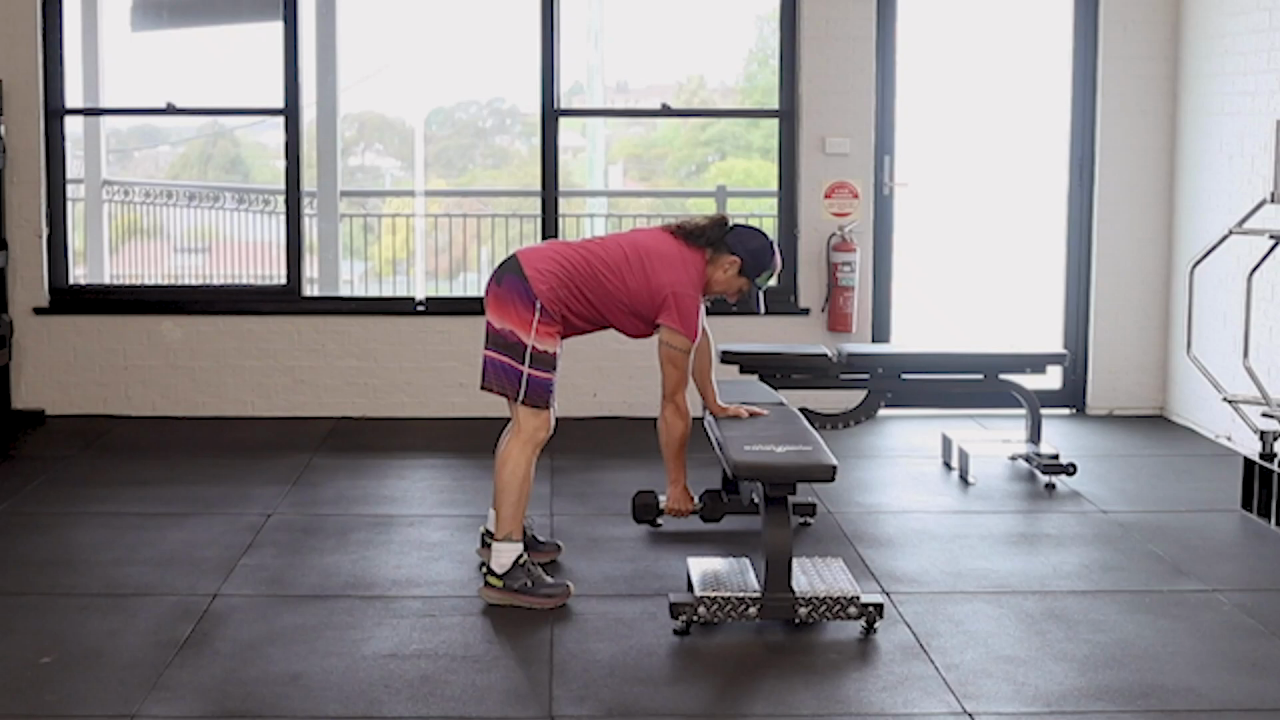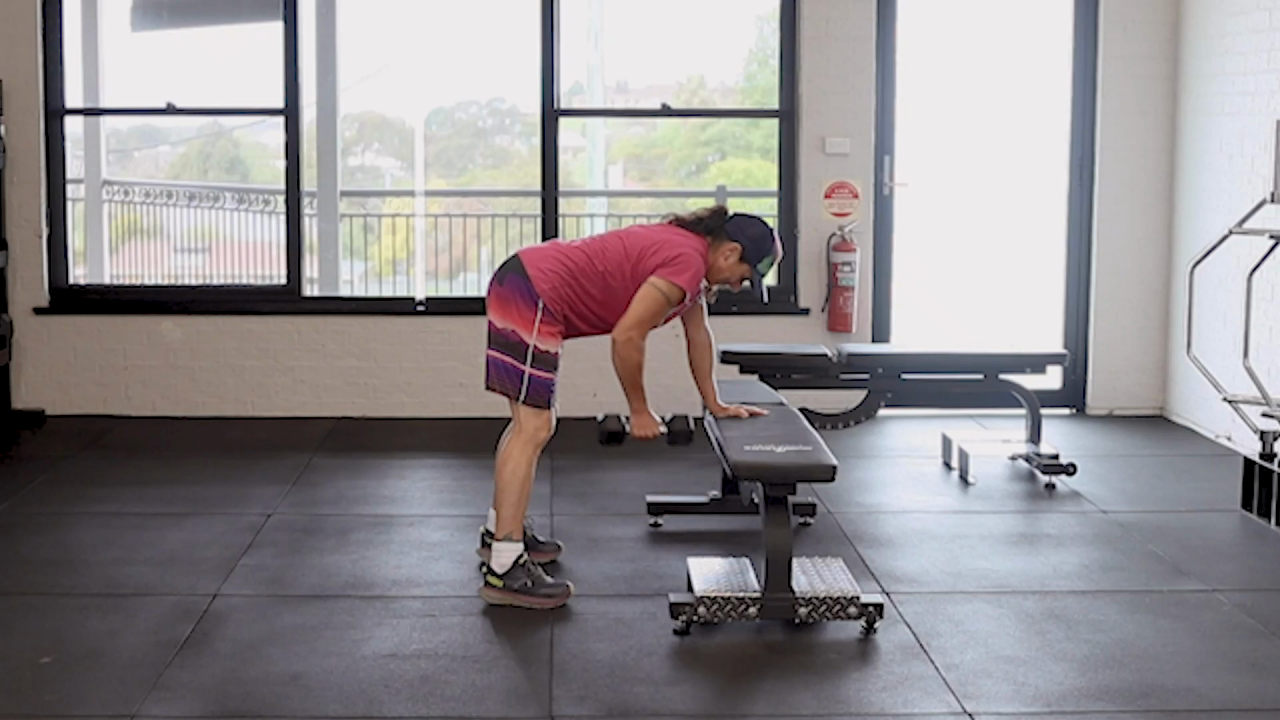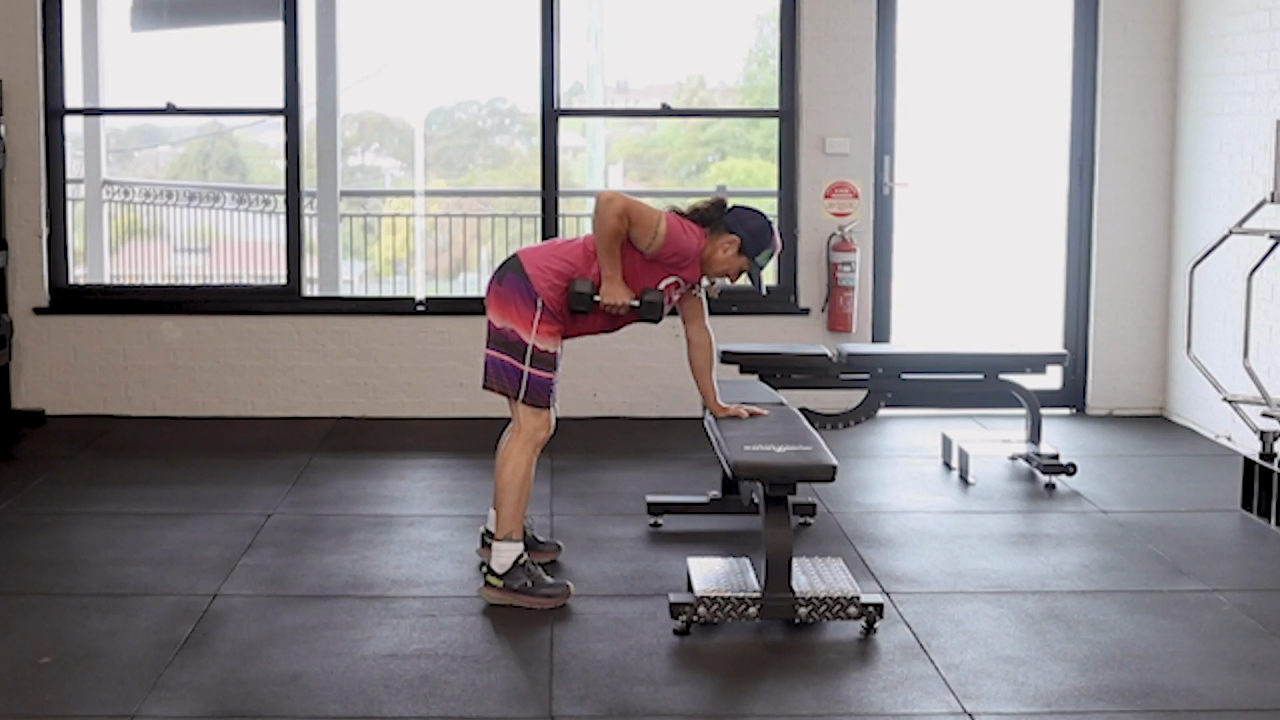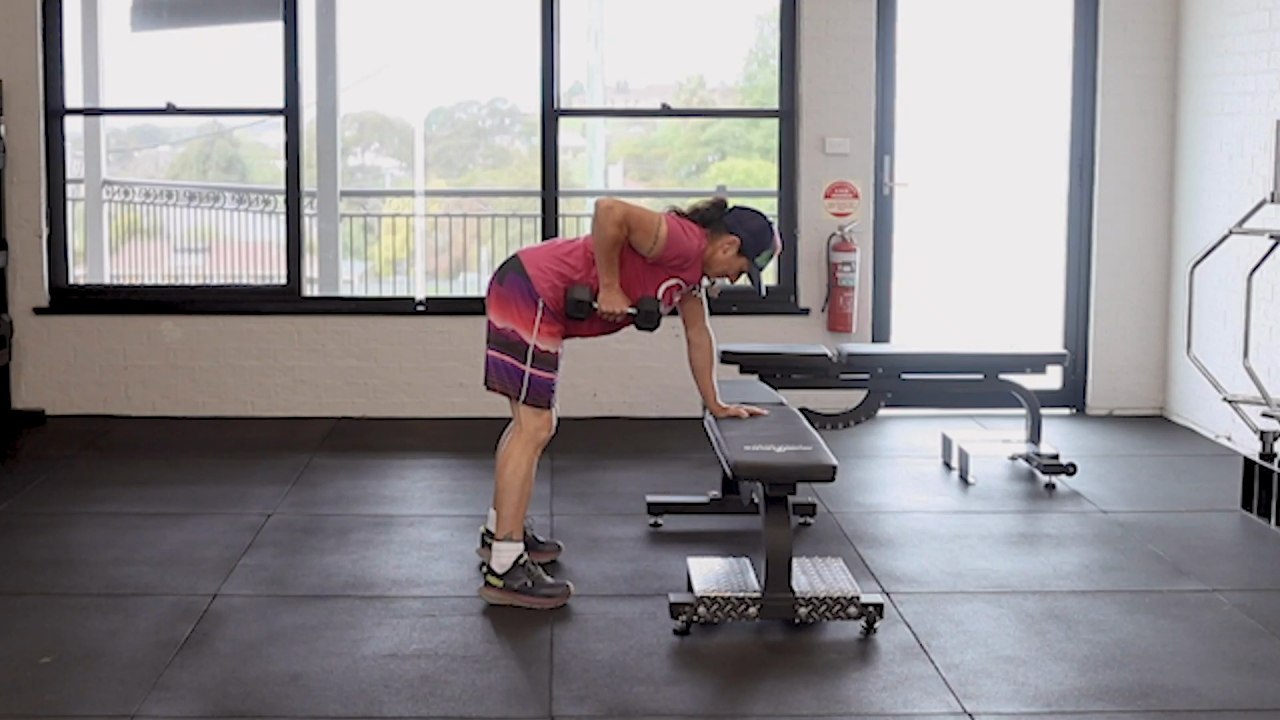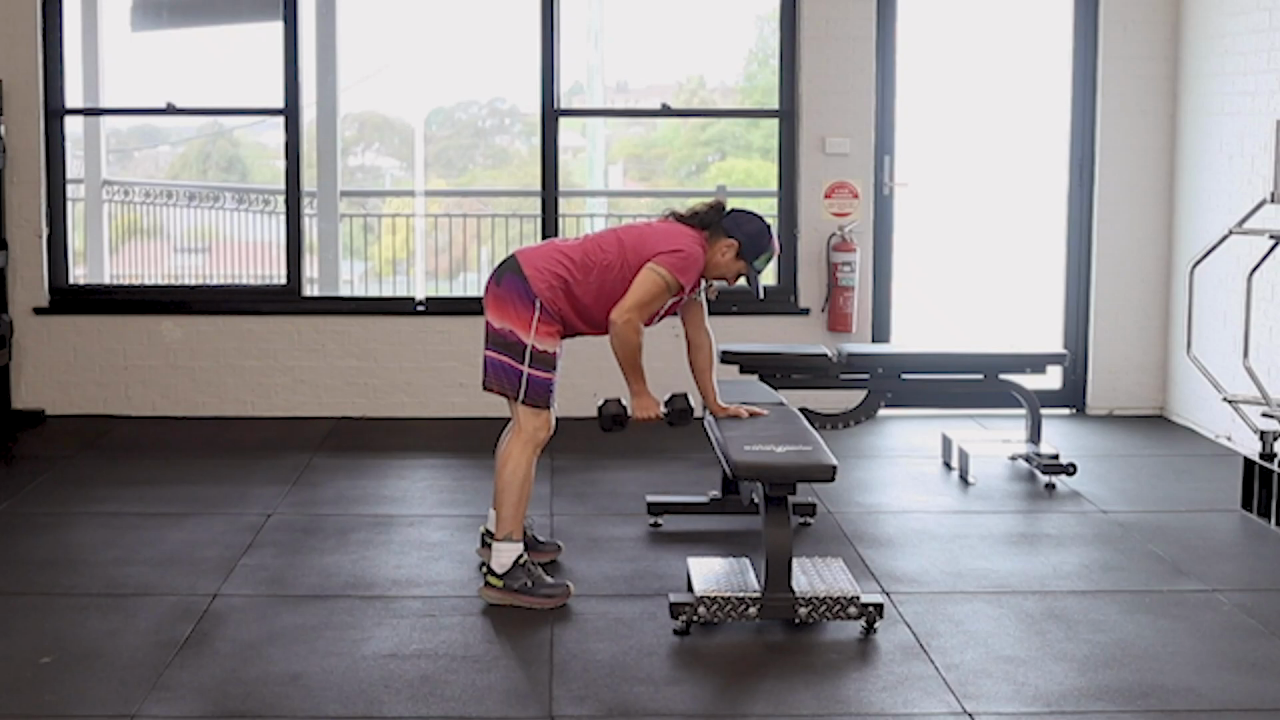
dt=0.7s
person 1, frame 1
left shoulder: (690, 253)
right shoulder: (683, 288)
left elbow: (699, 335)
right elbow: (672, 403)
left wrist: (716, 405)
right wrist: (677, 485)
left hip: (520, 282)
right hip: (530, 297)
left knee: (529, 421)
right knee: (532, 430)
left ankle: (500, 530)
right ankle: (504, 569)
person 1, frame 2
left shoulder: (691, 254)
right shoulder: (685, 263)
left elbow: (698, 332)
right elbow: (626, 336)
left wrist: (715, 405)
right wrist: (638, 411)
left hip: (525, 287)
right hip: (531, 294)
left knee: (530, 421)
right knee: (534, 429)
left ankle: (499, 530)
right ankle: (504, 569)
person 1, frame 3
left shoulder: (692, 263)
right shoulder: (681, 242)
left elbow: (697, 332)
right elbow: (610, 202)
left wrist: (715, 404)
right wrist: (612, 280)
left hip: (528, 294)
right hip: (528, 292)
left knee: (530, 422)
right knee: (533, 429)
left ankle: (499, 531)
right ankle: (504, 568)
person 1, frame 4
left shoulder: (693, 263)
right shoulder: (682, 243)
left elbow: (697, 332)
right elbow: (609, 210)
left wrist: (714, 403)
right wrist: (609, 286)
left hip: (528, 294)
right hip: (529, 293)
left knee: (531, 421)
right knee: (535, 429)
left ankle: (500, 530)
right ankle: (504, 570)
person 1, frame 5
left shoulder: (691, 255)
right shoulder: (685, 256)
left elbow: (698, 334)
right elbow: (622, 320)
left wrist: (715, 404)
right wrist: (640, 393)
left hip: (524, 291)
right hip: (528, 295)
left knee: (530, 422)
right knee: (533, 429)
left ankle: (500, 531)
right ankle: (505, 570)
